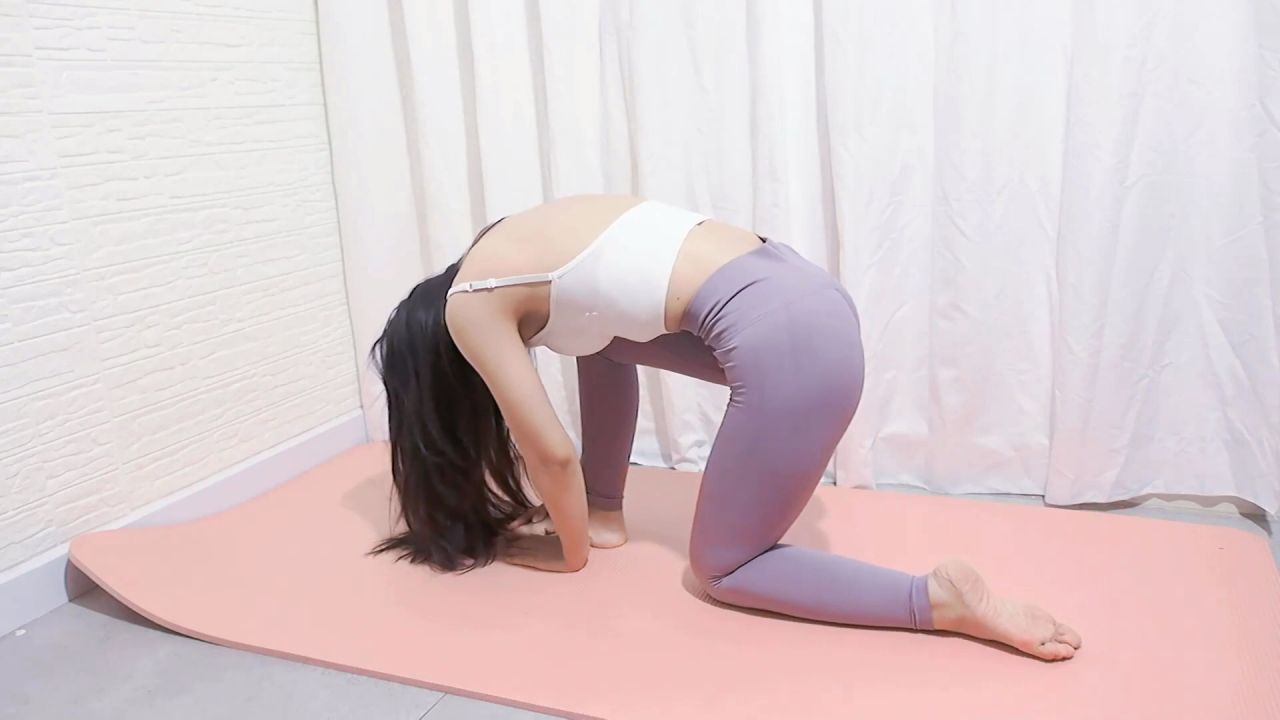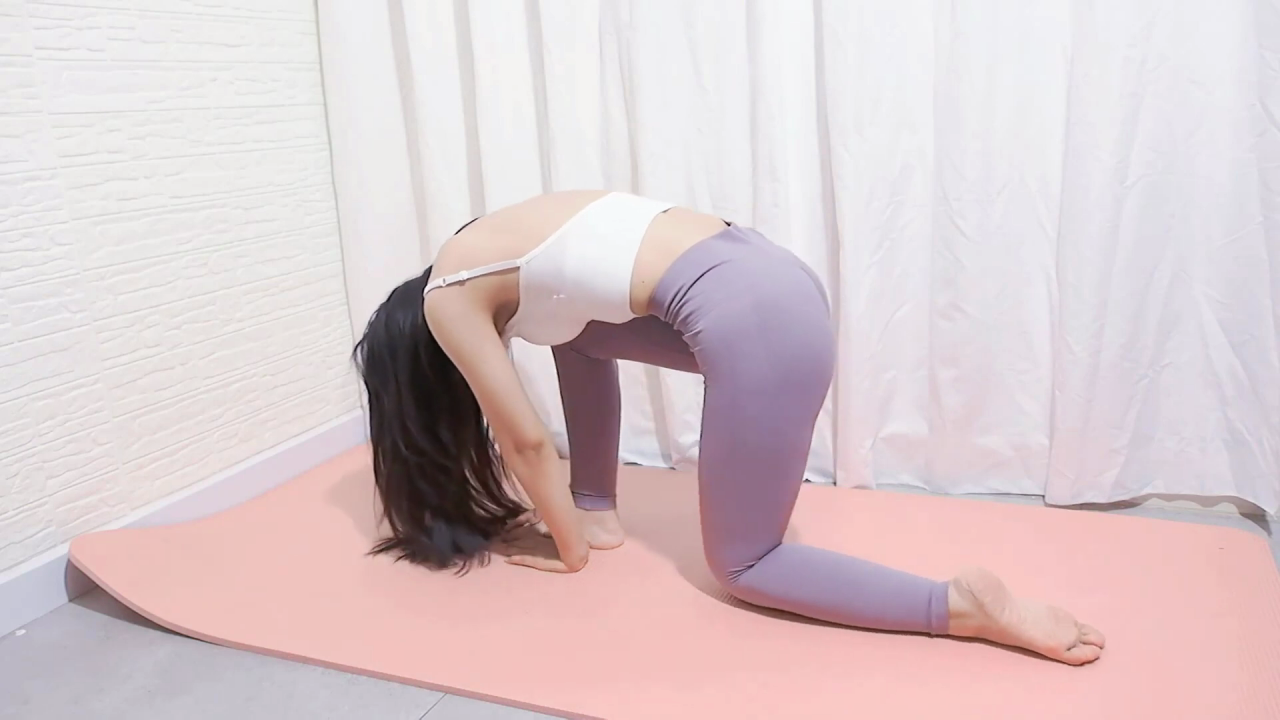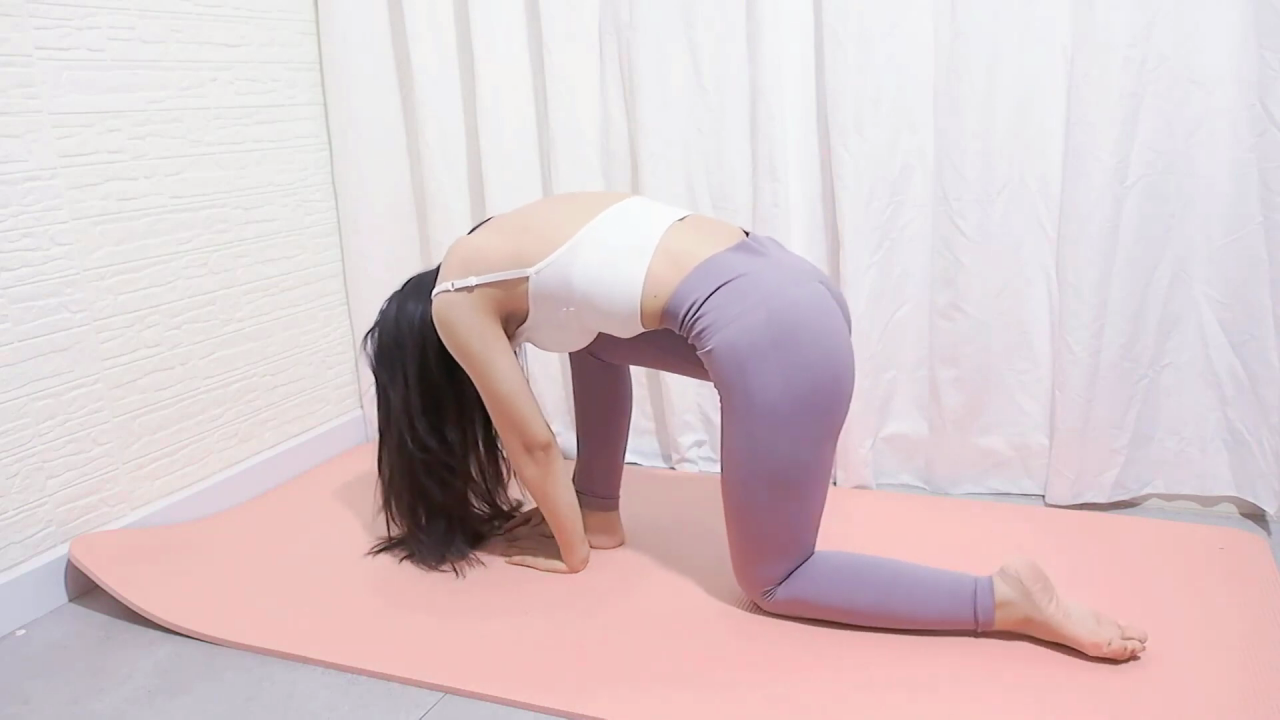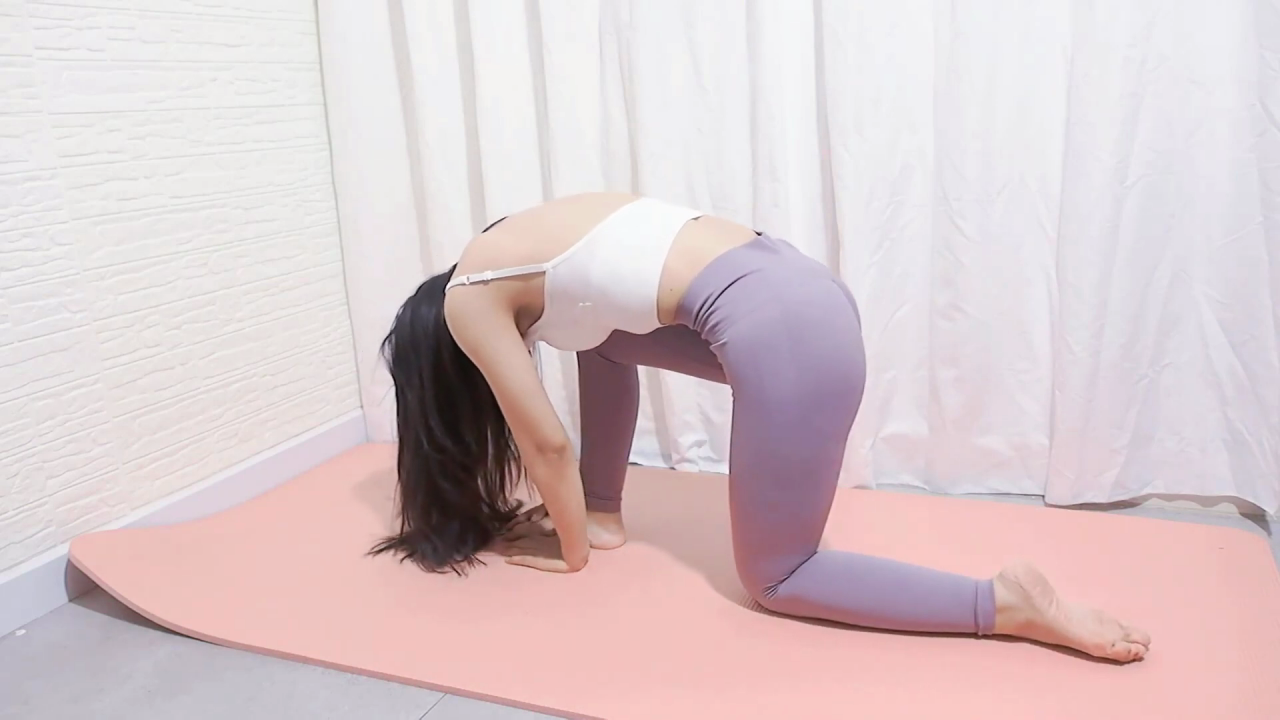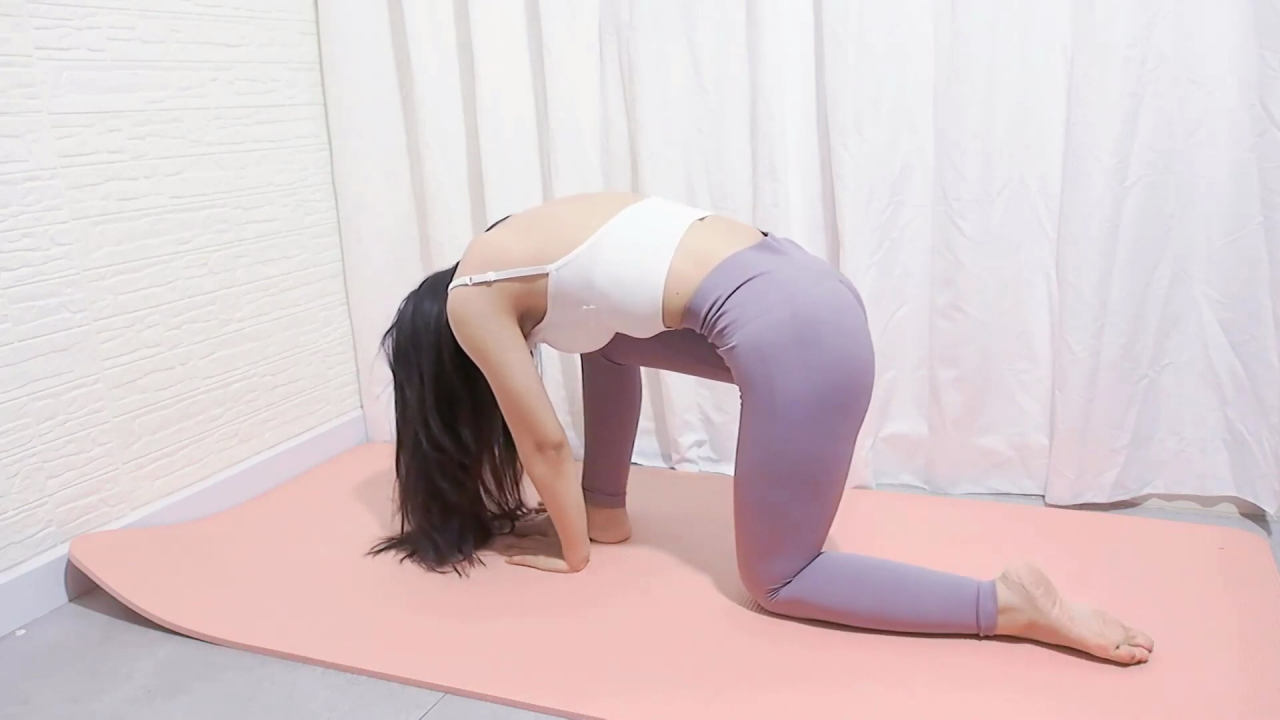
dt=1s
person 1, frame 1
left shoulder: (468, 304)
right shoulder: (515, 247)
left elbow: (551, 452)
left wrist: (569, 550)
right wrist: (582, 517)
left hip: (787, 343)
right hip: (800, 290)
left knee: (722, 567)
left ankle: (940, 598)
right ankle: (604, 514)
person 1, frame 2
left shoulder: (445, 298)
right shoulder: (492, 249)
left elbow: (525, 440)
left wrist: (569, 550)
right wrist: (575, 517)
left hip: (752, 321)
right hip: (769, 273)
left knee: (741, 564)
left ankle: (964, 606)
right ankle: (597, 510)
person 1, frame 3
left shoulder: (454, 300)
right shoulder: (506, 246)
left elbow: (531, 441)
left wrist: (571, 553)
right wrist: (577, 517)
left hip: (769, 336)
right hip: (787, 282)
left knee: (773, 581)
left ankle: (1007, 600)
right ankle: (601, 513)
person 1, frame 4
left shoulder: (468, 299)
right shoulder: (519, 248)
left elbow: (545, 441)
left wrist: (570, 552)
right wrist: (580, 516)
left hip: (782, 334)
right hip: (796, 285)
left knee: (774, 578)
left ankle: (1005, 604)
right ankle: (605, 514)
person 1, frame 5
left shoulder: (471, 298)
right shoulder: (521, 247)
left elbow: (542, 440)
left wrist: (571, 551)
right wrist: (585, 517)
left hip: (790, 334)
right hip: (802, 284)
left knee: (776, 579)
left ankle: (1008, 604)
right ankle: (608, 511)
